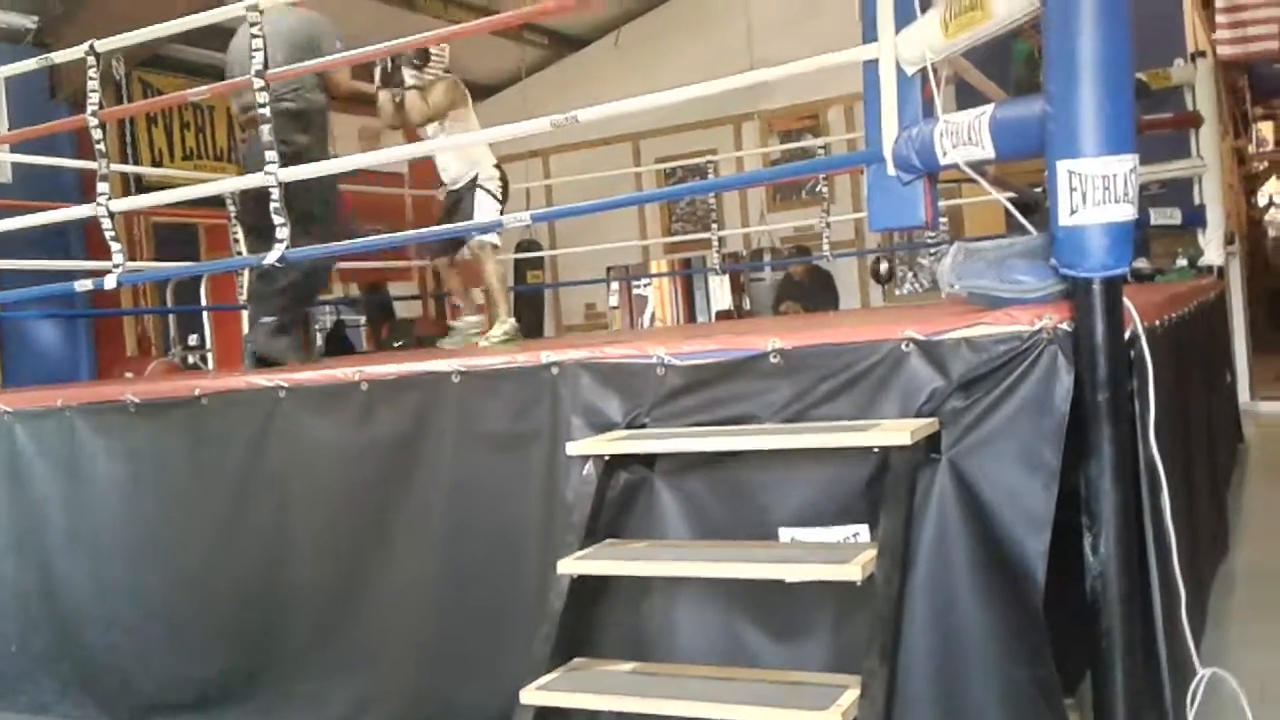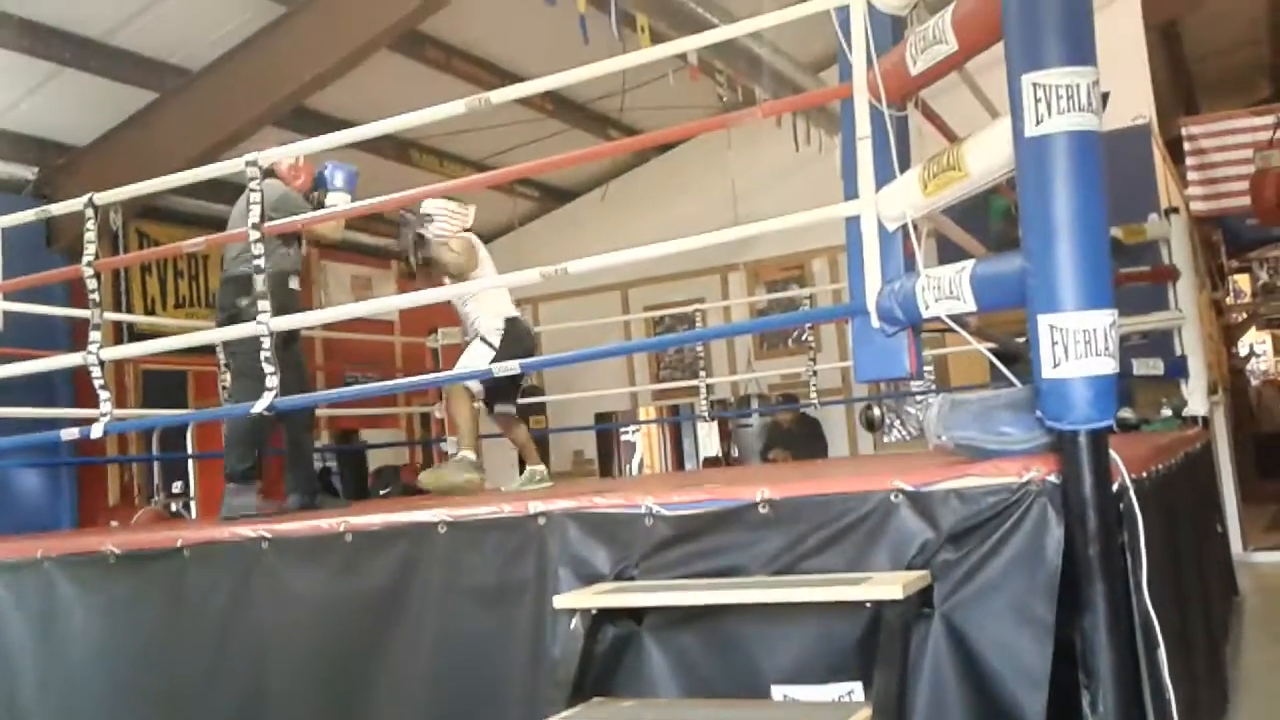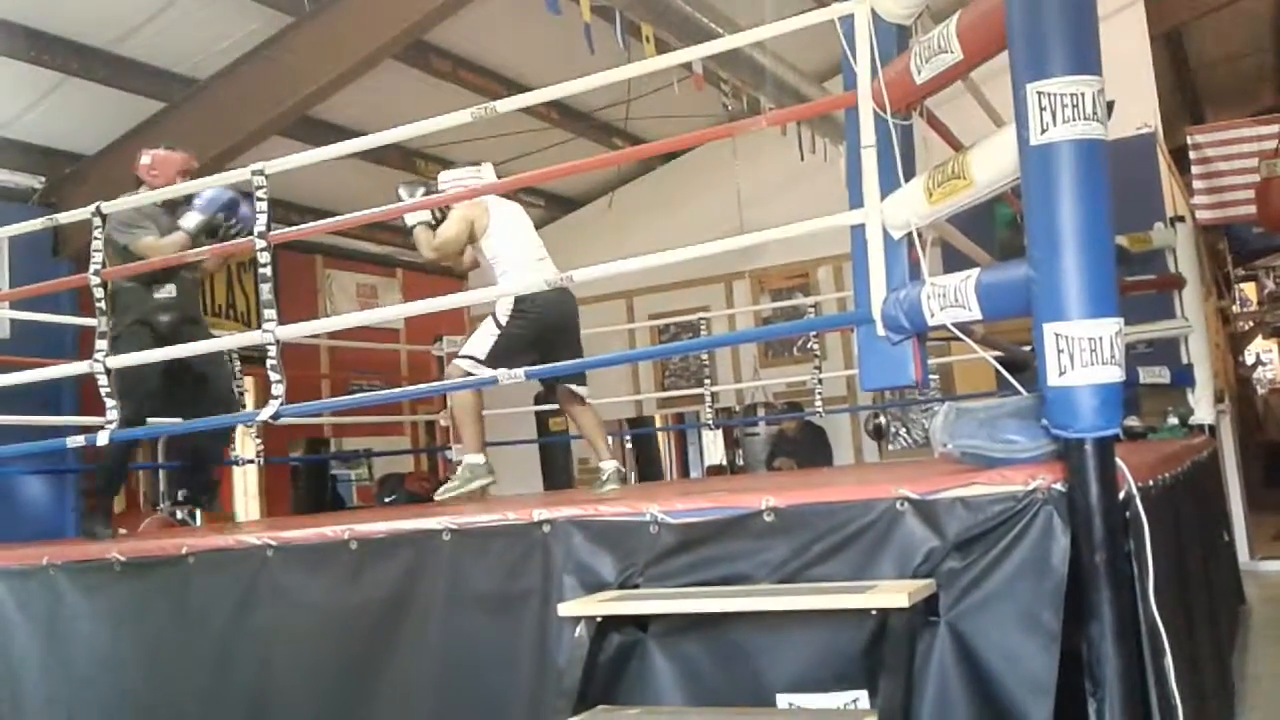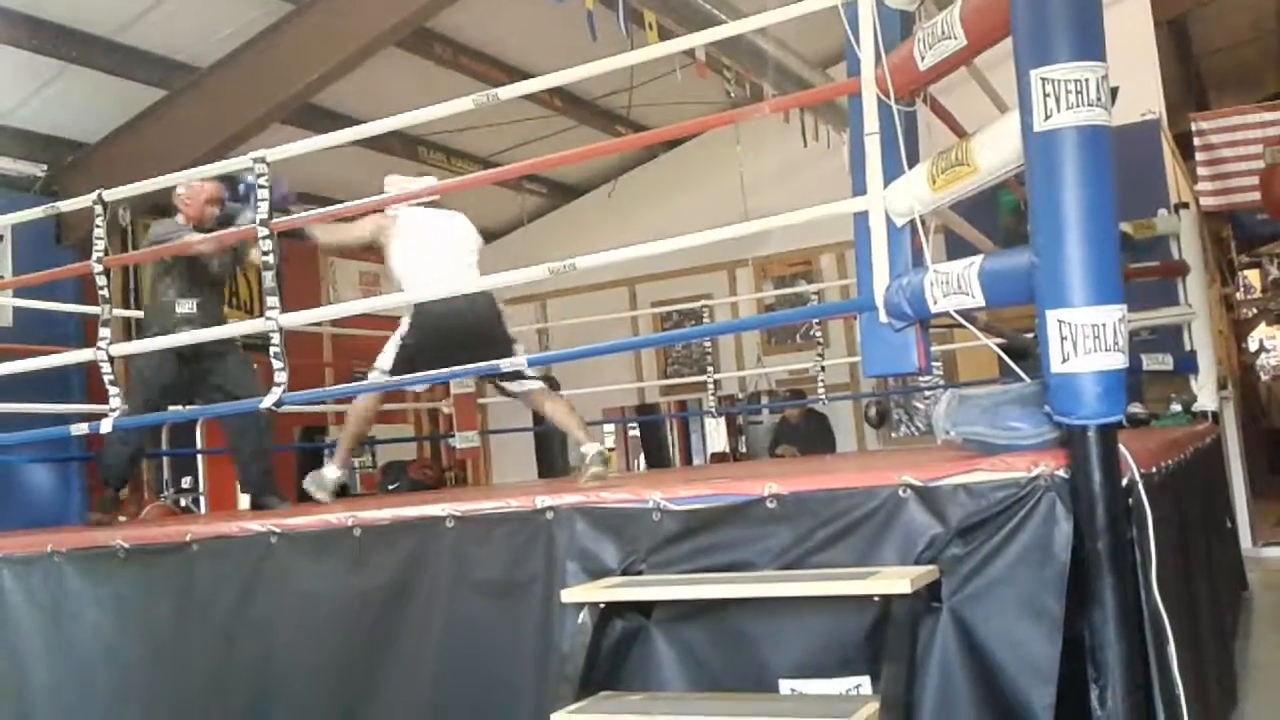
dt=0.7s
person 1, frame 1
left shoulder: (240, 37)
right shoulder: (308, 20)
left elbow: (236, 105)
right elbow: (341, 84)
left hip: (254, 148)
right hip: (295, 140)
left knee: (266, 245)
right knee: (321, 235)
left ankle: (262, 340)
right ankle: (277, 325)
person 1, frame 2
left shoulder: (258, 197)
right shoulder: (278, 193)
left elbow: (290, 245)
right elbow: (330, 232)
left wrist: (317, 201)
right wrist: (339, 192)
right hip: (254, 306)
left knee: (295, 400)
right knee: (256, 396)
left ankle: (303, 491)
right ankle: (237, 489)
person 1, frame 3
left shoulder: (183, 213)
right shoulder: (126, 212)
left elbow: (206, 266)
right elbow: (161, 252)
left wrist: (231, 229)
right wrist: (198, 215)
left hip: (186, 326)
right hip: (141, 328)
left knee: (219, 403)
right knee: (130, 418)
left ankle: (195, 487)
right ankle: (97, 510)
person 1, frame 4
right shoulder: (162, 231)
left elbow: (263, 255)
right elbow: (204, 246)
right wrist: (236, 214)
left hip: (212, 341)
left knee: (246, 410)
right knee: (139, 416)
left ankle: (261, 492)
right ankle: (107, 491)
person 2, frame 1
left shoulder: (447, 85)
right shoulder: (421, 90)
left elbow: (419, 117)
right elbow: (391, 120)
left wrist: (409, 76)
right wrist: (384, 82)
left hip: (482, 177)
right hip: (459, 186)
left knee: (479, 245)
right knee: (440, 254)
left ankle: (506, 323)
right ankle: (468, 319)
person 2, frame 2
left shoulder: (460, 242)
right shoulder: (453, 246)
left elbow: (456, 268)
right elbow: (427, 280)
left wrist: (430, 242)
right wrist: (417, 249)
left hip: (502, 330)
right hip: (507, 334)
left knee: (457, 383)
right knee: (503, 412)
left ankle: (466, 459)
right ankle: (536, 470)
person 2, frame 3
left shoulder: (469, 208)
right shoulder: (510, 208)
left elbow: (433, 253)
right elbow: (463, 262)
left wrist: (416, 217)
right wrist: (435, 219)
left hip: (527, 302)
right hip: (561, 299)
left knee: (461, 374)
right knee: (571, 393)
left ankle: (474, 464)
right ankle: (611, 471)
person 2, frame 4
left shoulder: (389, 223)
right shoulder: (461, 221)
left elbow: (329, 237)
left hip: (430, 313)
right hip: (480, 306)
left knee: (375, 385)
right knee: (531, 389)
left ankle: (334, 472)
right ankle: (592, 452)
